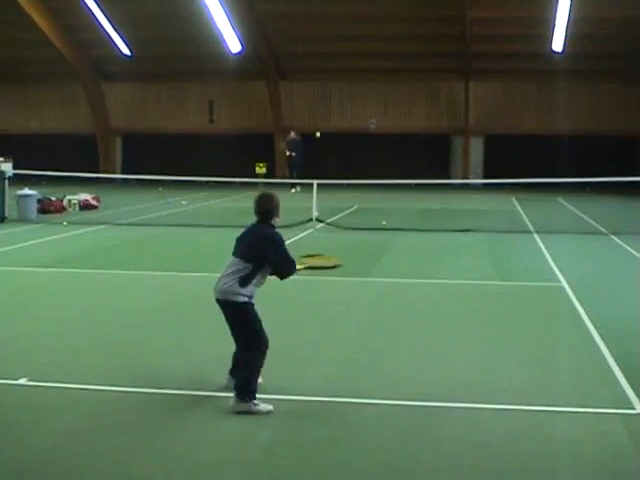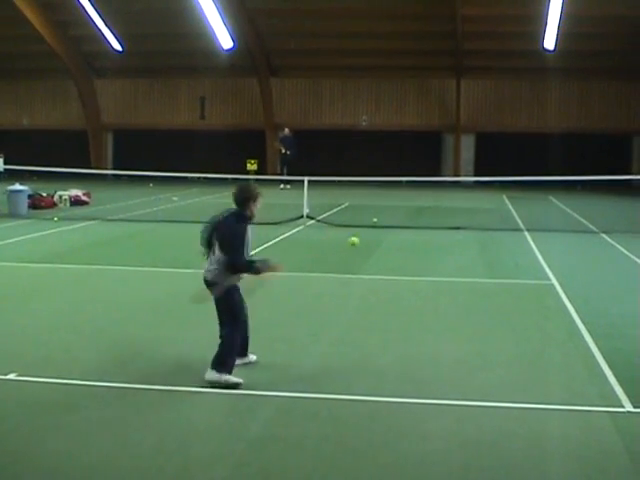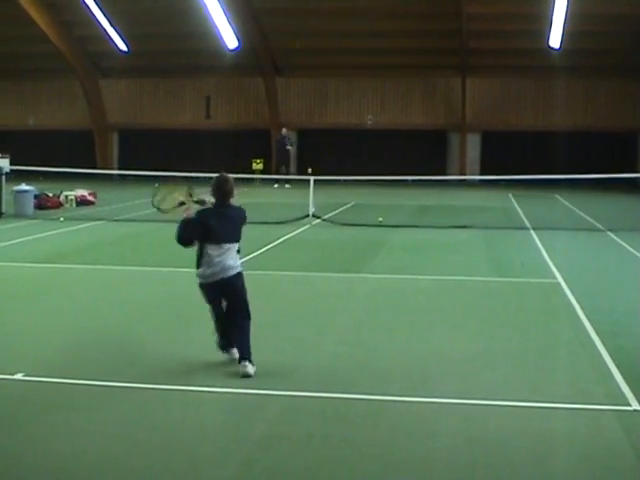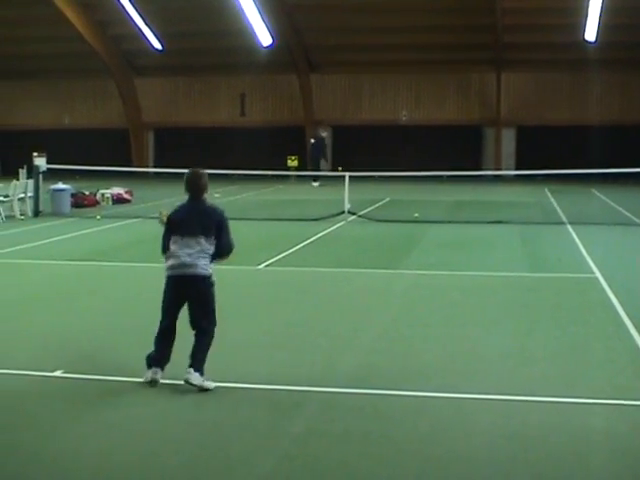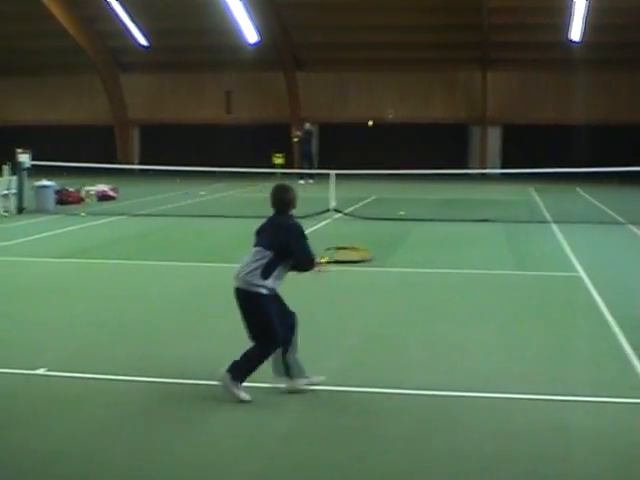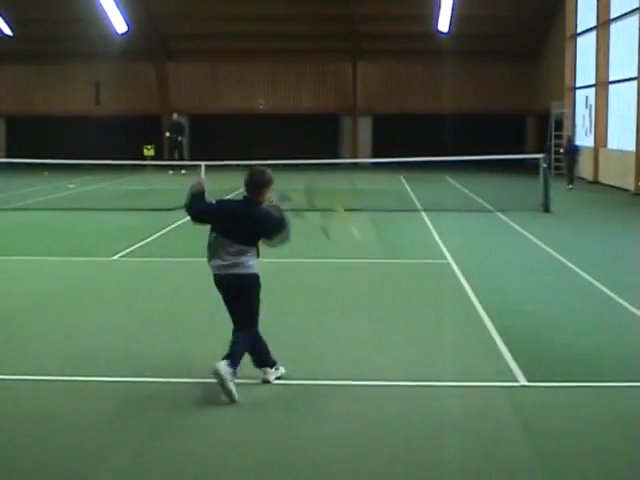
dt=0.7s
person 1, frame 1
left shoulder: (249, 233)
right shoulder: (272, 238)
right elbow: (284, 271)
left wrist: (284, 265)
right wrist: (292, 266)
left hip: (227, 292)
right hip: (234, 297)
left knee: (247, 337)
right knee: (257, 343)
left ankle: (237, 377)
right ankle: (244, 399)
person 1, frame 2
left shoulder: (228, 217)
right shoulder: (237, 227)
left elbow: (208, 231)
right elbow: (236, 263)
right wrist: (259, 266)
left hip: (222, 277)
right hip: (221, 280)
left knee: (238, 314)
right knee: (235, 322)
left ankle: (240, 353)
right ankle: (219, 371)
person 1, frame 3
left shoulder: (204, 216)
right shoulder: (238, 213)
left elbow: (184, 240)
left wrist: (186, 222)
left hip: (208, 276)
right hip: (232, 273)
left knee: (220, 314)
right knee: (241, 316)
left ankle: (230, 348)
right ankle: (244, 361)
person 1, frame 4
left shoulder: (174, 215)
right shoulder: (216, 215)
left elbow: (165, 248)
right elbow: (226, 249)
left hip: (174, 273)
right hip: (200, 274)
left knee: (167, 323)
right knee: (205, 326)
left ankle: (155, 367)
right ankle: (195, 371)
person 1, frame 5
left shoulder: (269, 226)
right shoulder: (291, 227)
right elbow: (304, 262)
left wrist: (299, 262)
right wrist: (308, 262)
left hip: (256, 287)
right hip: (254, 290)
left knee: (287, 321)
right knee: (272, 338)
left ankle: (294, 377)
right ankle: (233, 378)
person 1, frame 6
left shoulder: (225, 208)
right shoulder: (261, 216)
left elbow: (195, 211)
right elbow: (278, 228)
left wrist: (197, 190)
right wrist: (277, 213)
left hip: (220, 273)
right hip: (244, 275)
left knee: (246, 322)
right knee: (247, 325)
left ankle: (267, 367)
right ankle: (228, 365)
